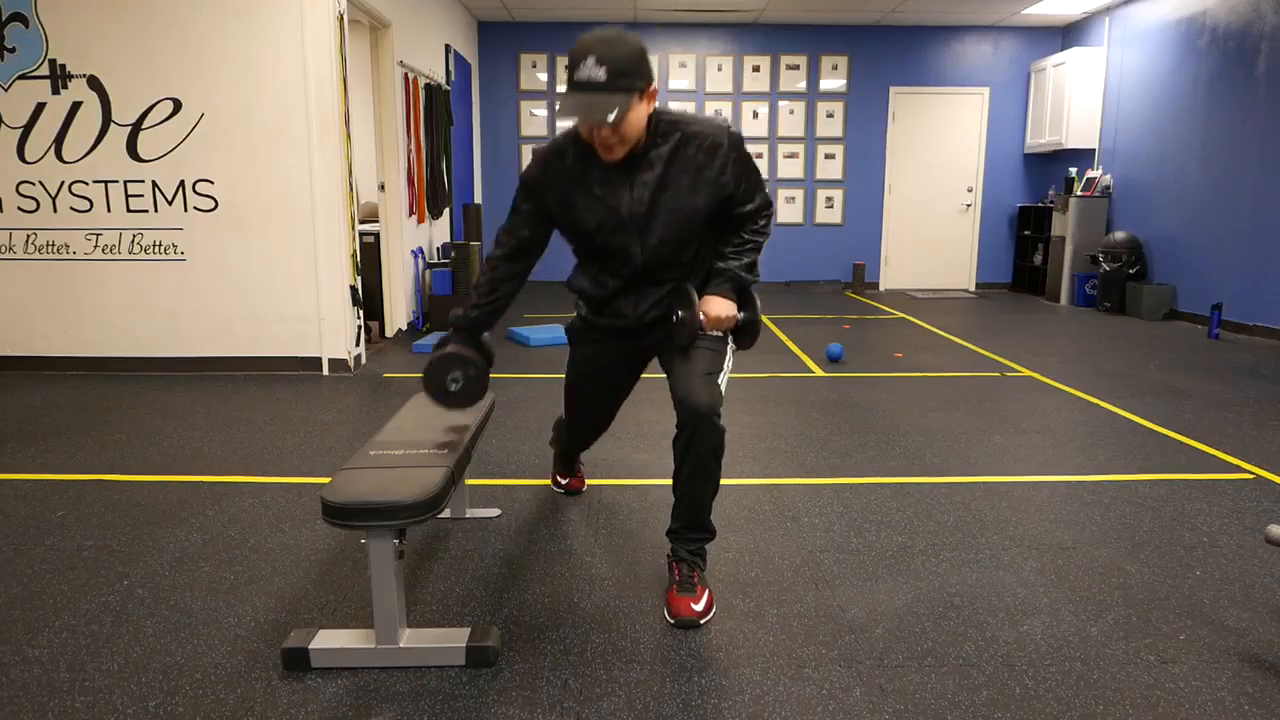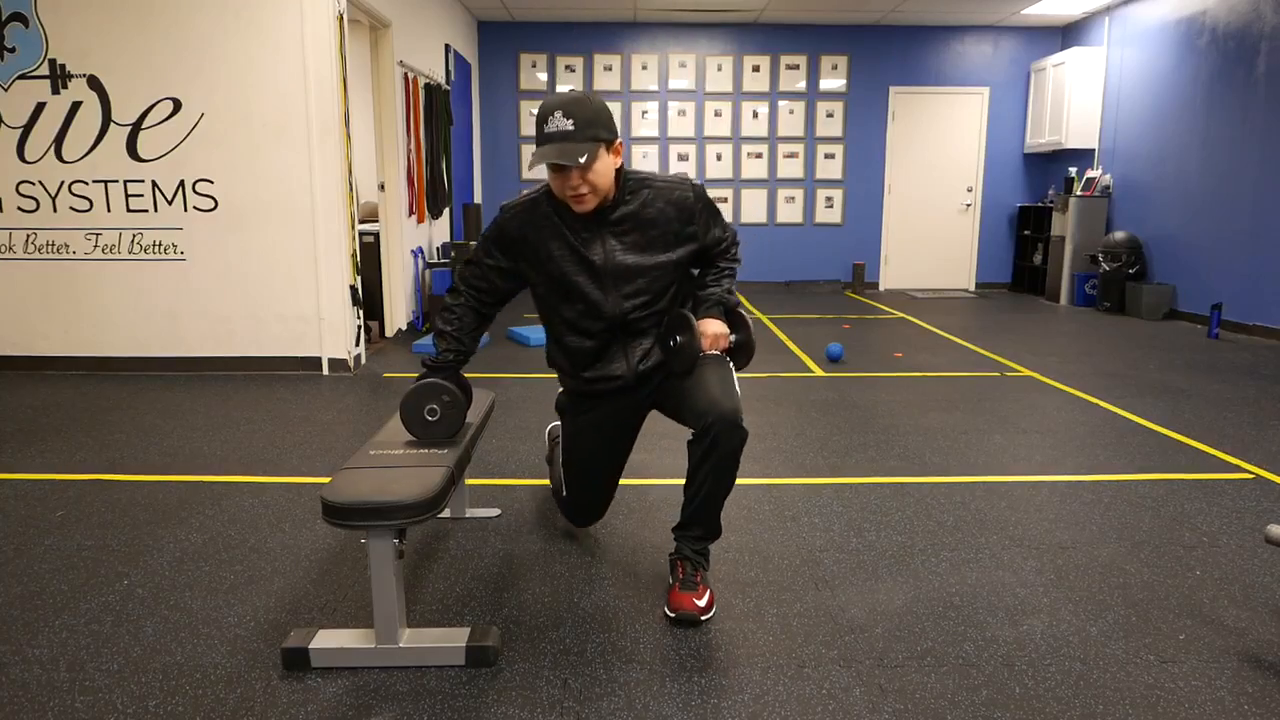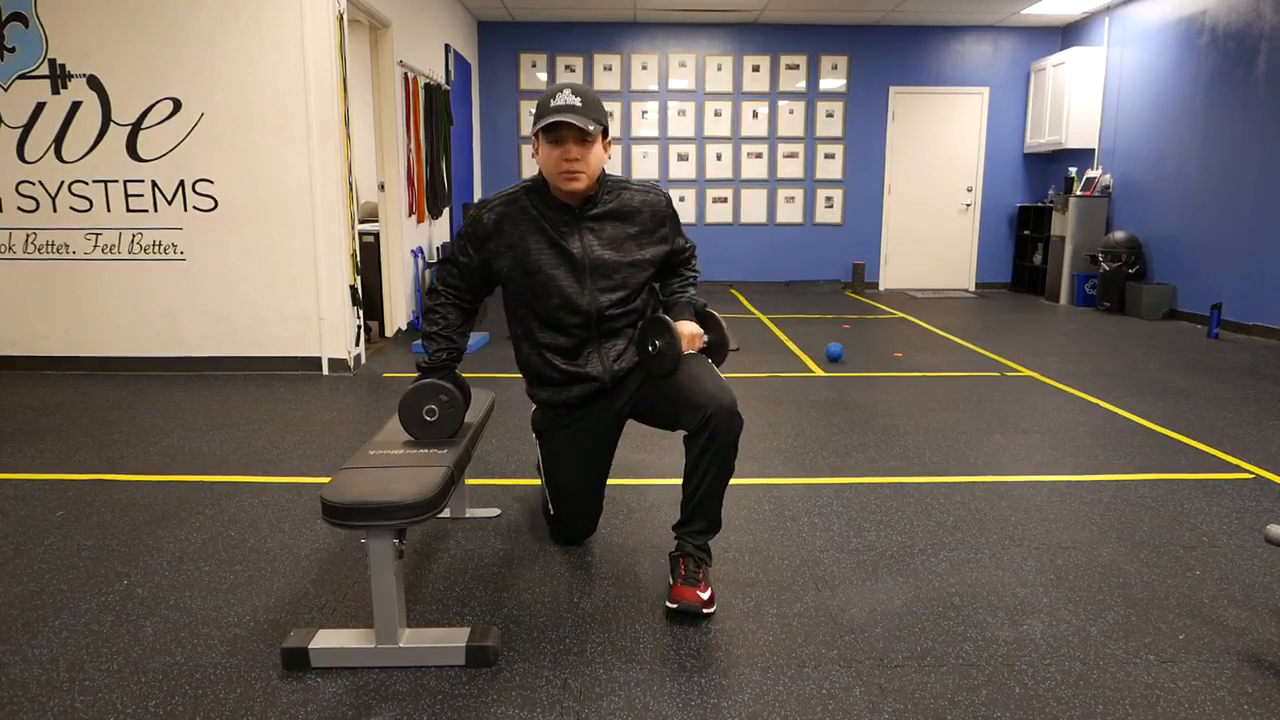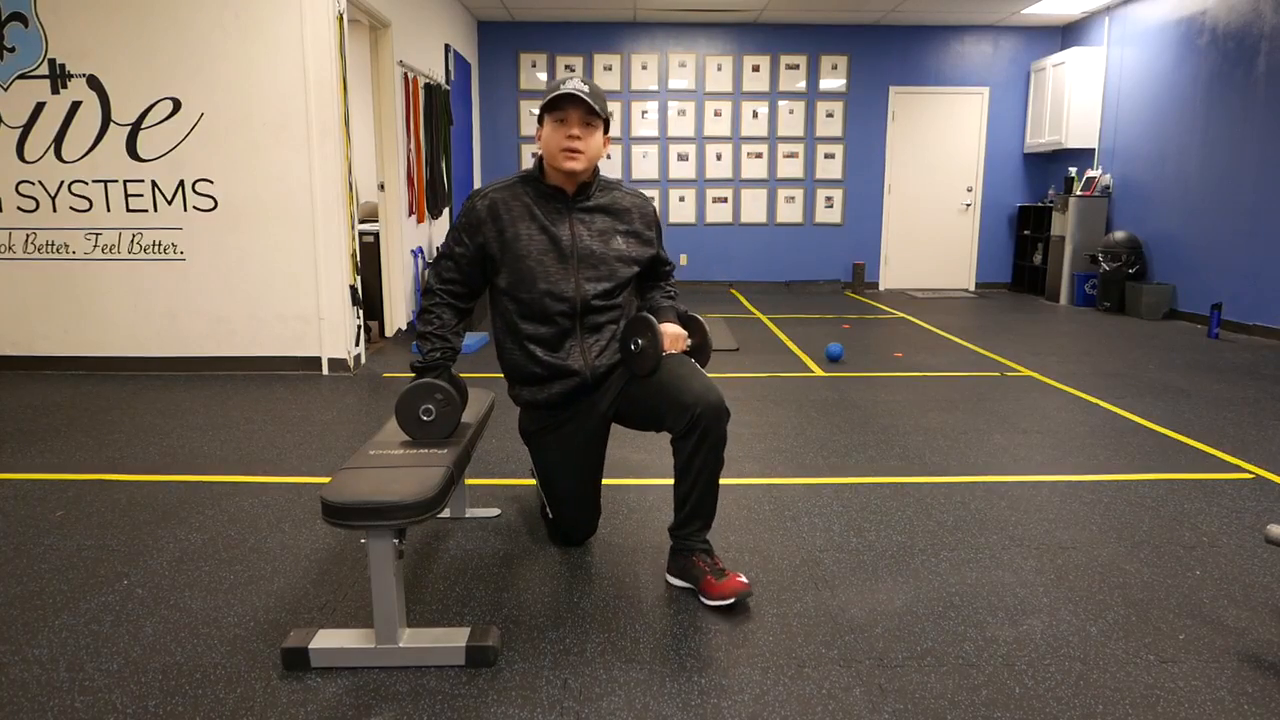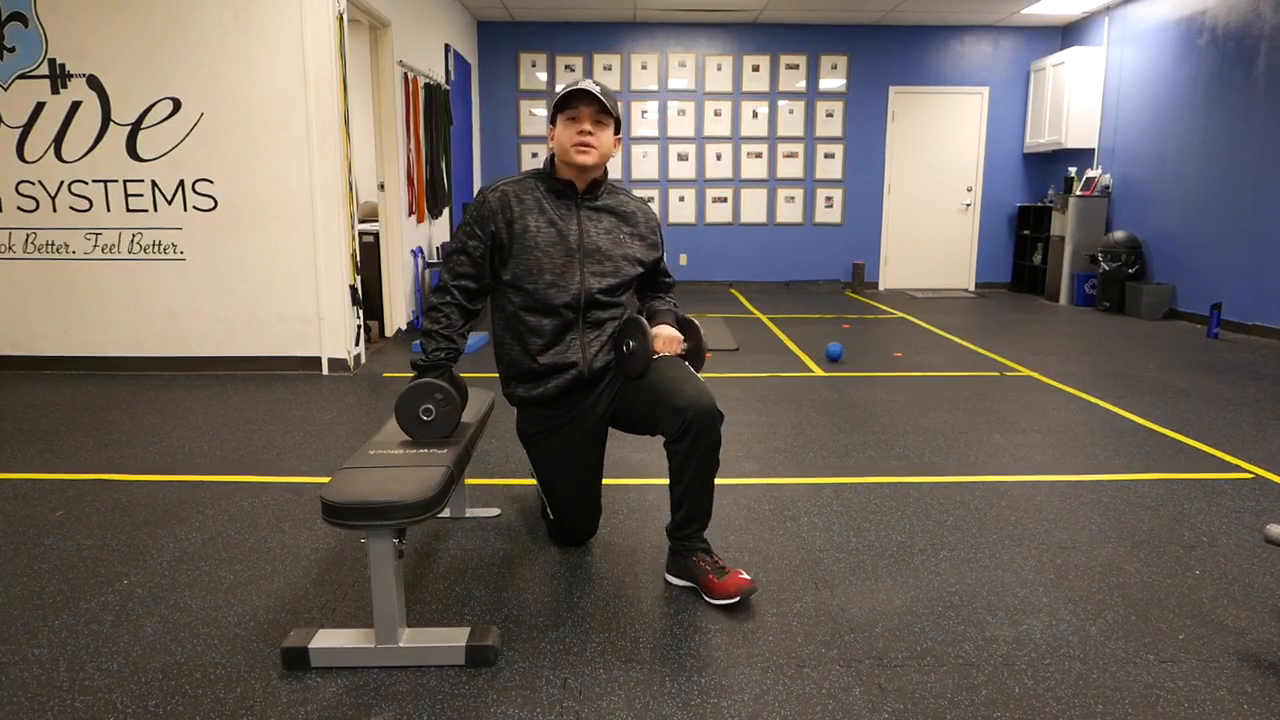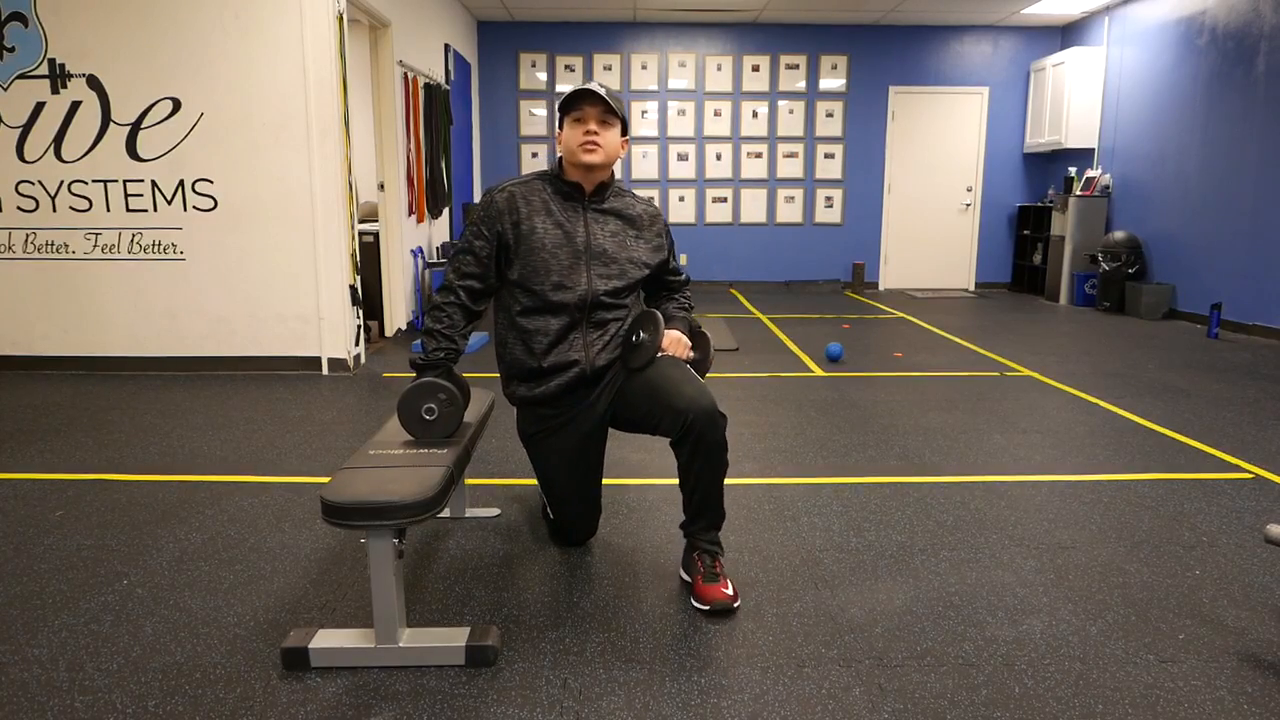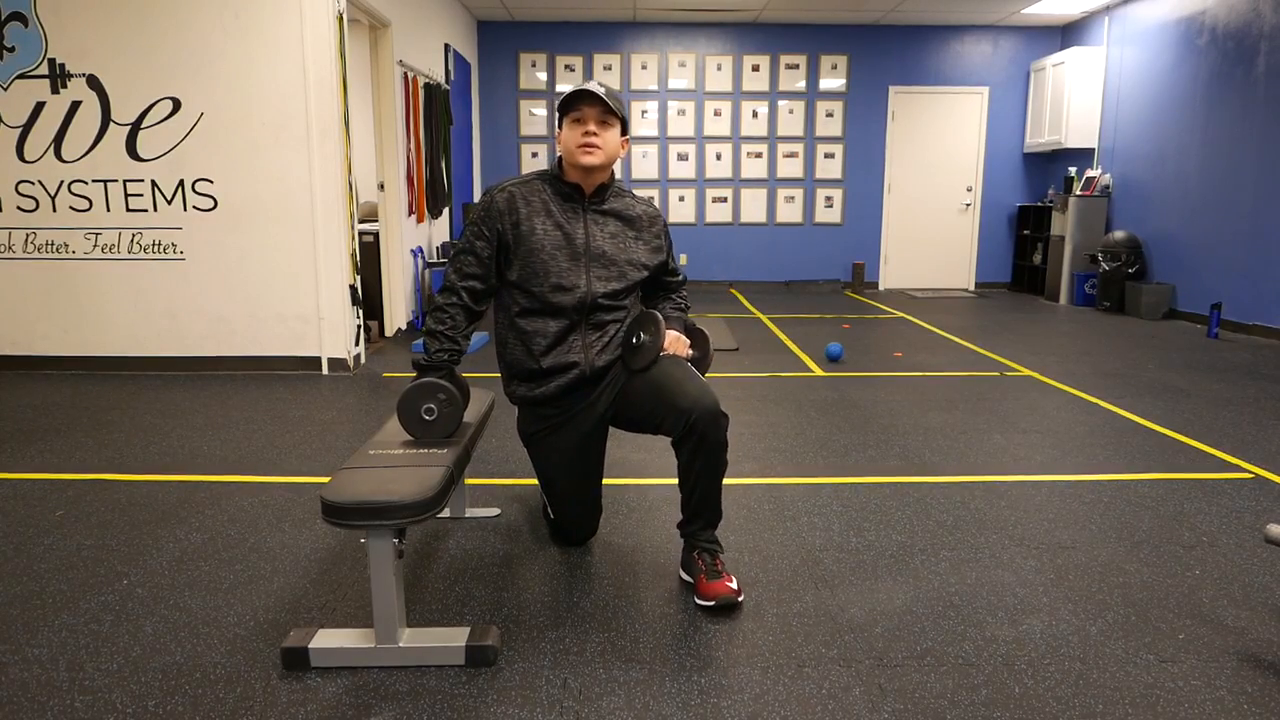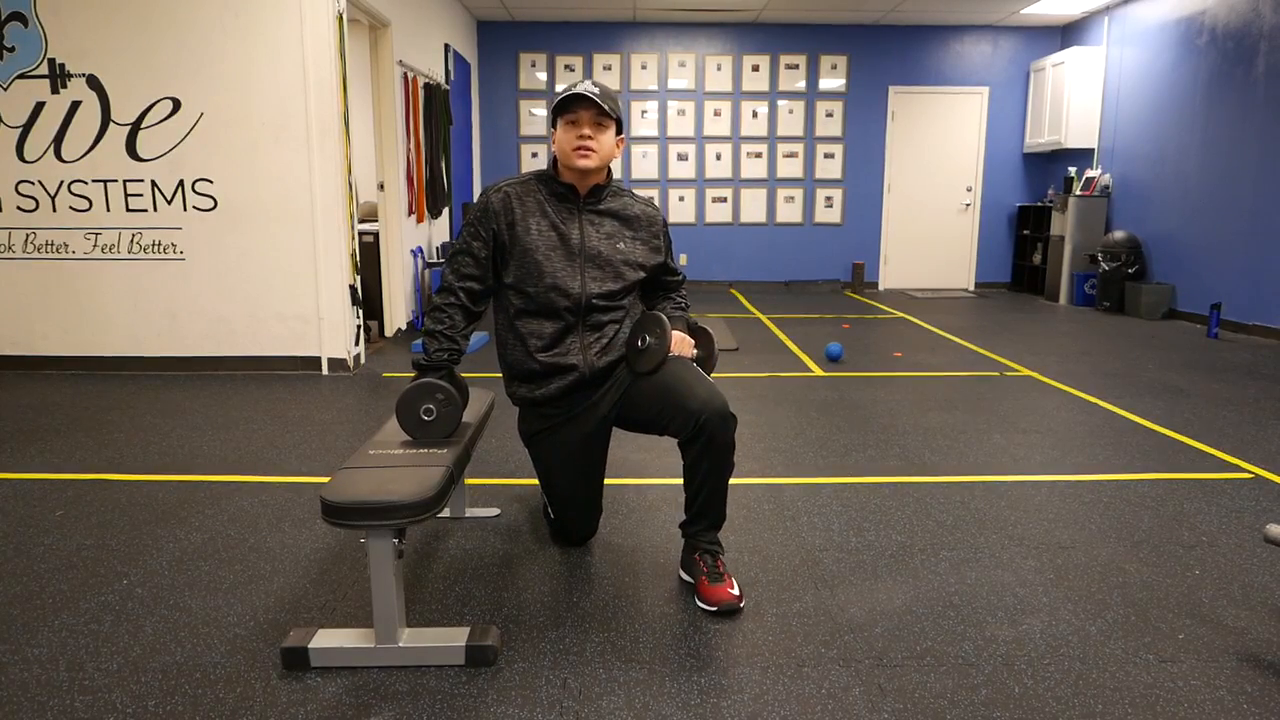
dt=0.3s
person 1, frame 1
left shoulder: (709, 145)
right shoulder: (554, 166)
left elbow: (752, 214)
right elbow: (513, 251)
left wrist: (724, 286)
right wrist: (469, 330)
left hip: (690, 307)
right hip: (605, 317)
left knee: (700, 411)
right knee: (582, 426)
left ankle: (688, 558)
right ankle: (561, 454)
person 1, frame 2
left shoulder: (675, 200)
right shoulder: (521, 223)
left elbow: (722, 249)
right elbow: (473, 295)
left wrist: (712, 310)
right wrist: (442, 372)
right hip: (592, 376)
left knee: (722, 419)
right knee: (581, 508)
left ankle: (690, 557)
right ankle: (561, 446)
person 1, frame 3
left shoulder: (647, 207)
right shoulder: (498, 219)
left elbow: (680, 264)
right elbow: (451, 294)
left wrist: (685, 315)
right wrist: (438, 374)
left hip: (642, 358)
right hip: (564, 388)
left knee: (718, 409)
right knee: (571, 527)
left ankle: (691, 554)
right ankle: (554, 456)
person 1, frame 4
left shoulder: (634, 210)
right shoulder: (492, 209)
left elbow: (657, 276)
right elbow: (447, 292)
left wrist: (666, 319)
right wrist: (433, 373)
left hip: (626, 361)
right hip: (549, 390)
left knee: (704, 406)
right knee: (572, 529)
left ankle: (690, 551)
right ankle: (551, 464)
person 1, frame 5
left shoulder: (637, 216)
right shoulder: (501, 203)
left elbow: (656, 285)
right elbow: (456, 290)
left wrist: (664, 322)
right wrist: (433, 370)
left hip: (623, 364)
right hip: (546, 389)
left knee: (697, 409)
right knee: (572, 530)
left ankle: (687, 551)
right ankle: (556, 472)
person 1, frame 6
left shoulder: (644, 218)
right shoulder: (508, 205)
left elbow: (671, 286)
right elbow: (461, 291)
left wrist: (676, 326)
right wrist: (434, 370)
left hip: (626, 364)
right hip: (547, 390)
left knee: (700, 413)
right knee: (572, 530)
left ankle: (702, 549)
right ankle: (561, 476)
person 1, frame 7
left shoulder: (644, 219)
right shoulder: (507, 204)
left elbow: (667, 287)
right elbow: (462, 291)
left wrist: (672, 327)
right wrist: (436, 373)
left hip: (626, 364)
right hip: (547, 390)
left knee: (703, 412)
right knee: (573, 529)
left ankle: (700, 549)
right ankle: (563, 474)
person 1, frame 8
left shoulder: (643, 217)
right shoulder: (504, 205)
left elbow: (666, 286)
right elbow: (459, 292)
left wrist: (675, 327)
right wrist: (435, 373)
left hip: (628, 366)
right hip: (549, 392)
left knee: (711, 414)
right knee: (573, 530)
left ankle: (701, 550)
right ankle: (564, 476)
